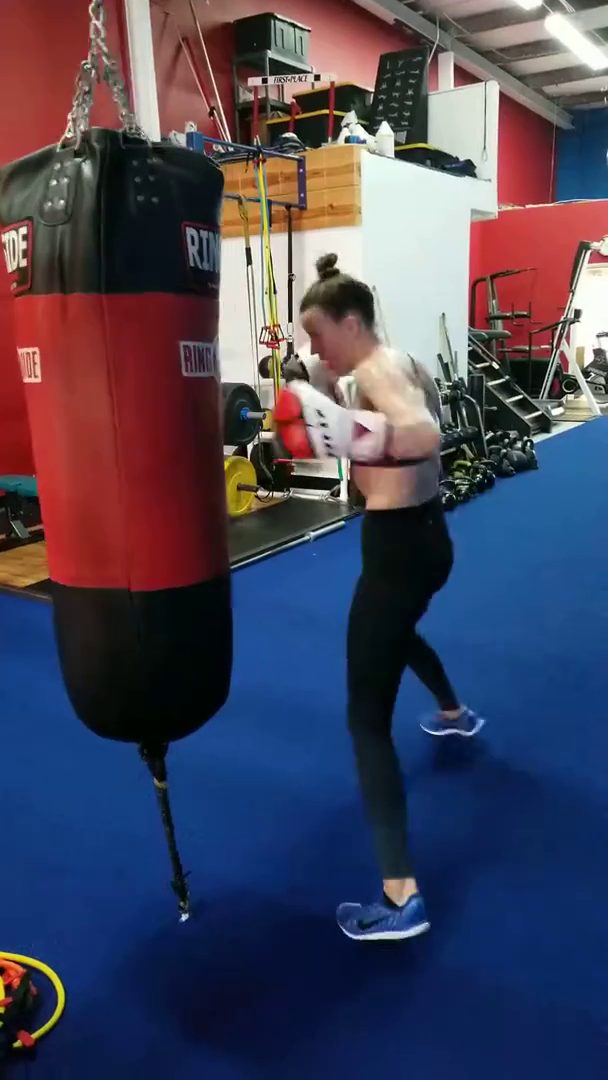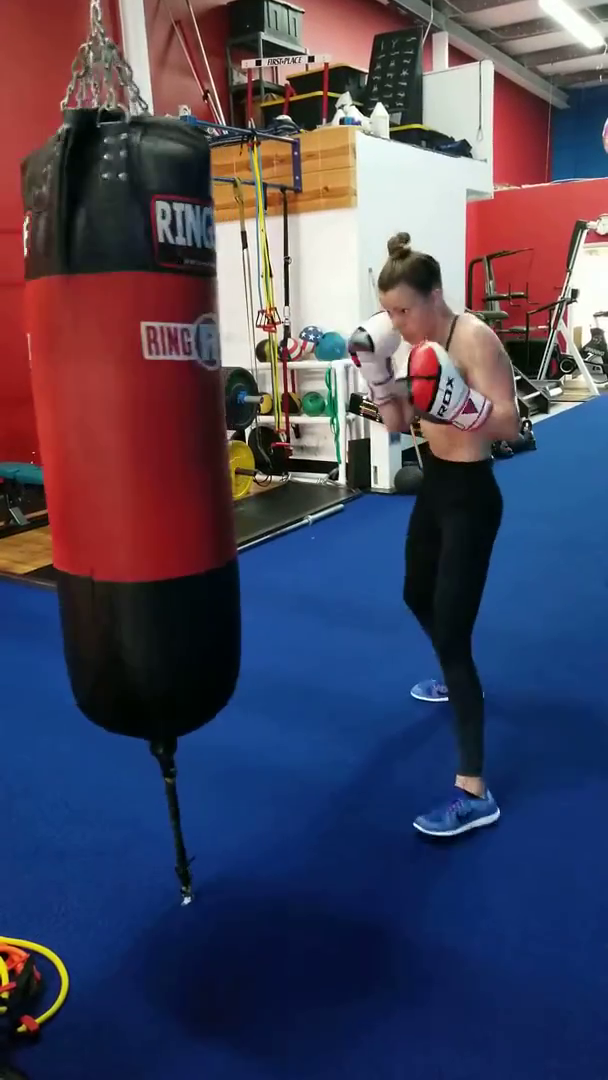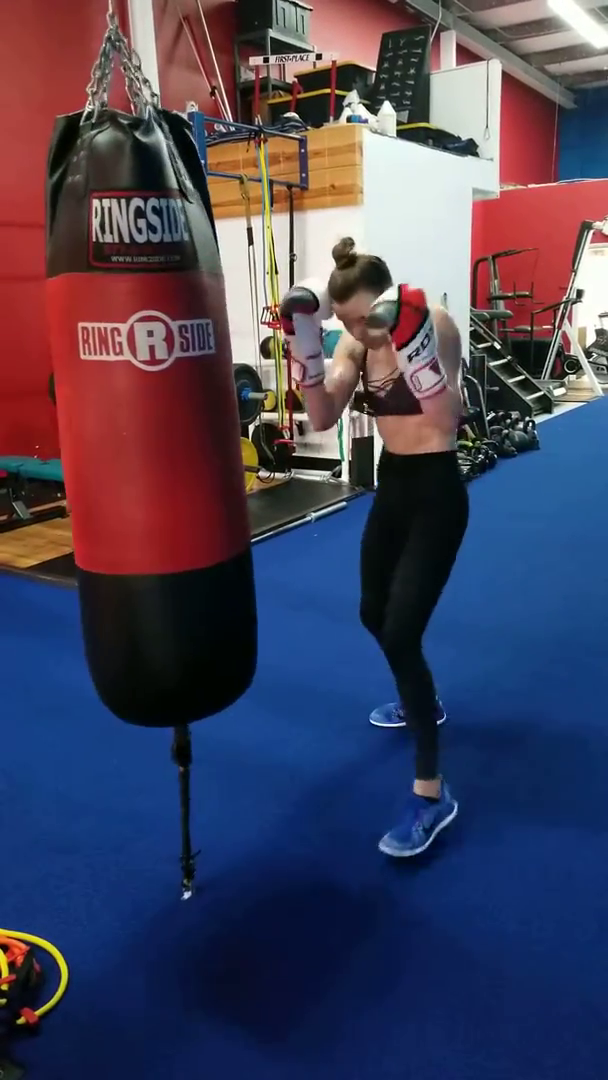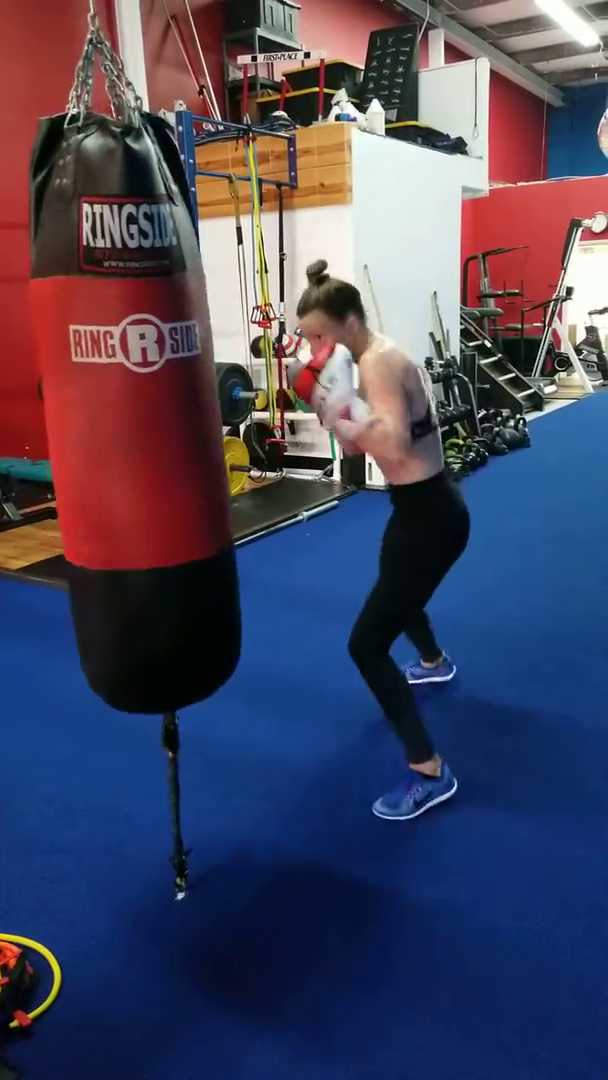
dt=1s
person 1, frame 1
left shoulder: (378, 370)
right shoulder: (396, 368)
left elbow: (423, 438)
left wrist: (334, 426)
right wrist: (318, 385)
left hip: (397, 551)
right hip: (428, 539)
left knee: (367, 718)
right knee: (397, 633)
left ankle: (400, 896)
right ankle: (456, 714)
person 1, frame 2
left shoulder: (473, 337)
right shoulder: (419, 341)
left elbow: (510, 426)
right elbow: (399, 423)
left wrist: (451, 396)
right wrist: (375, 369)
left hip: (469, 495)
right hip: (434, 485)
left knee: (451, 632)
right knee: (418, 596)
left ankle: (473, 791)
right ankle: (456, 680)
person 1, frame 3
left shoulder: (436, 322)
right shoulder: (355, 343)
left elbow: (445, 418)
right elbow: (321, 418)
left wrist: (414, 342)
right wrist: (305, 344)
left hip: (436, 493)
right hip: (391, 486)
left knee: (400, 634)
right knee: (375, 616)
left ankle: (430, 793)
right ankle: (422, 703)
person 1, frame 4
left shoulder: (380, 363)
right shoulder: (379, 358)
left elbow: (393, 448)
right elbow: (379, 441)
right wrist: (338, 407)
left hip: (428, 518)
right hip: (423, 508)
left knee: (366, 644)
right knee: (393, 590)
left ankle: (430, 772)
right ankle: (435, 663)
